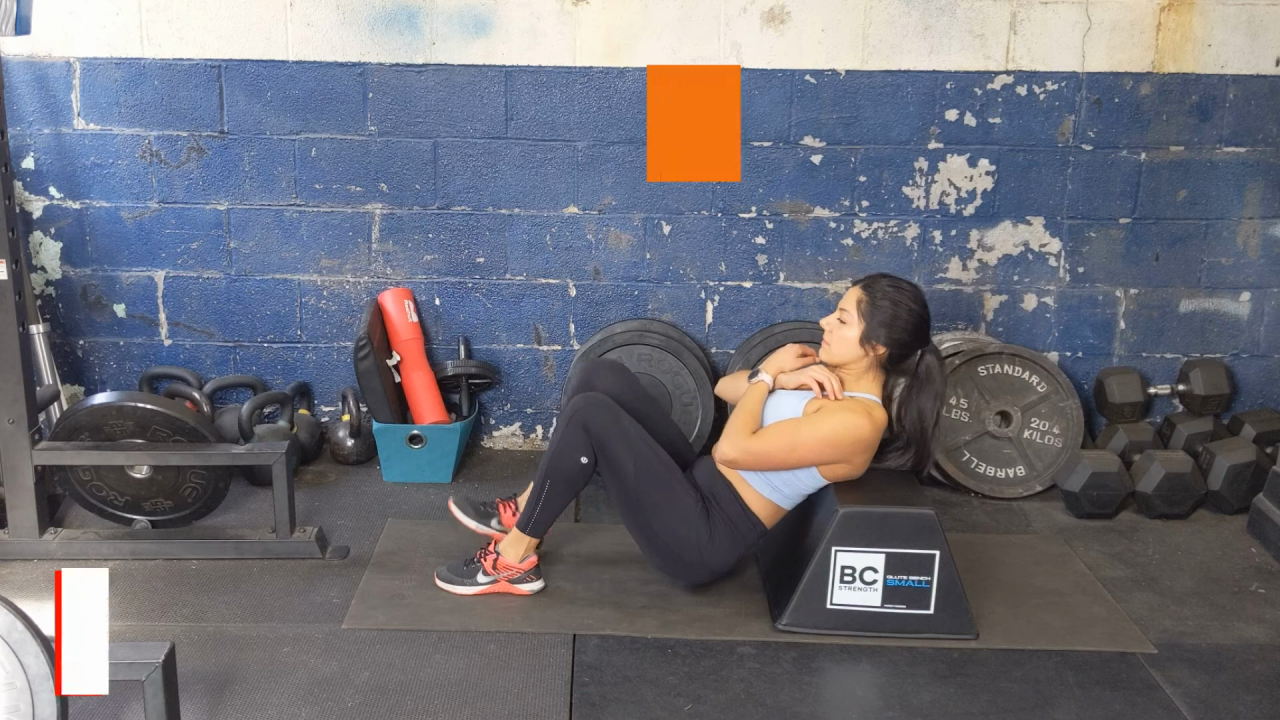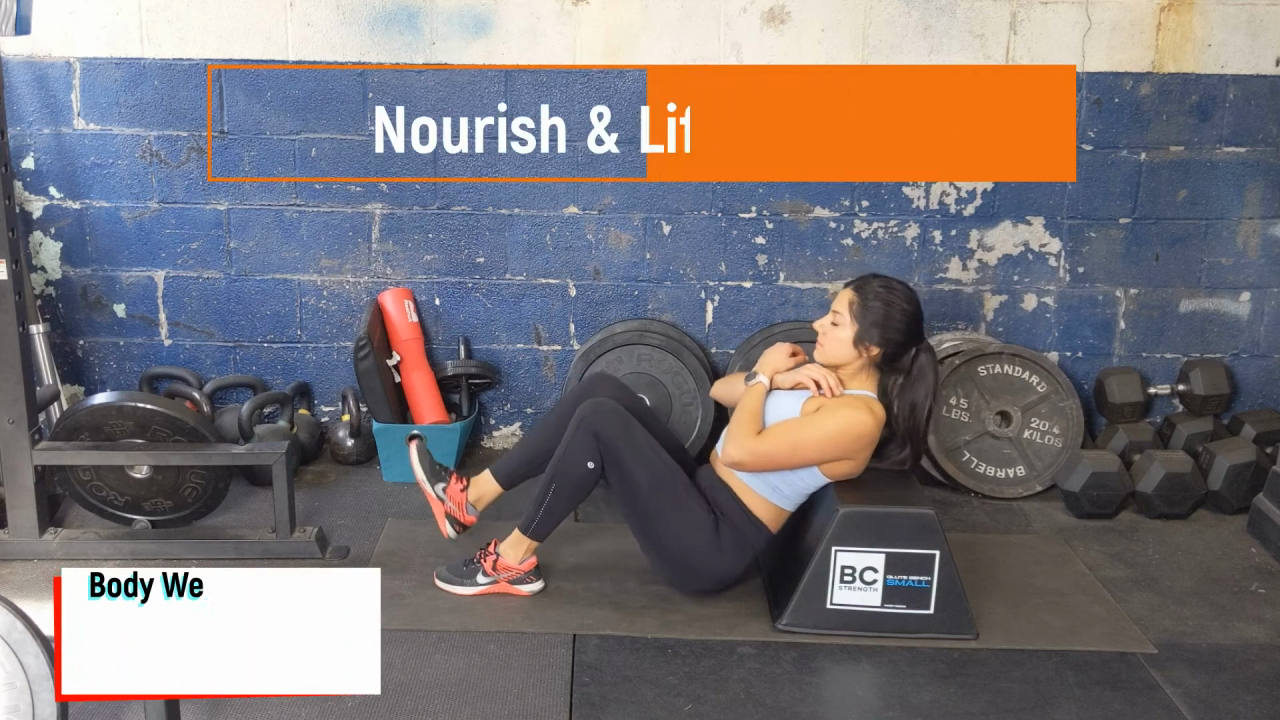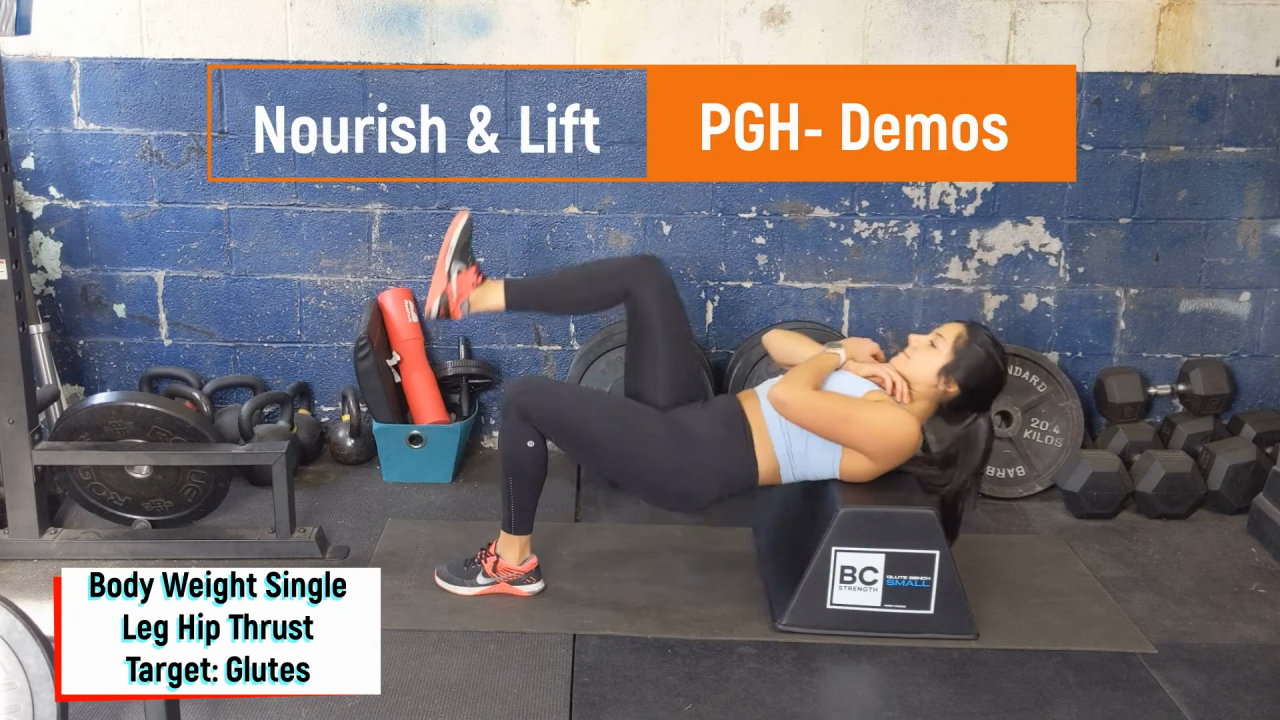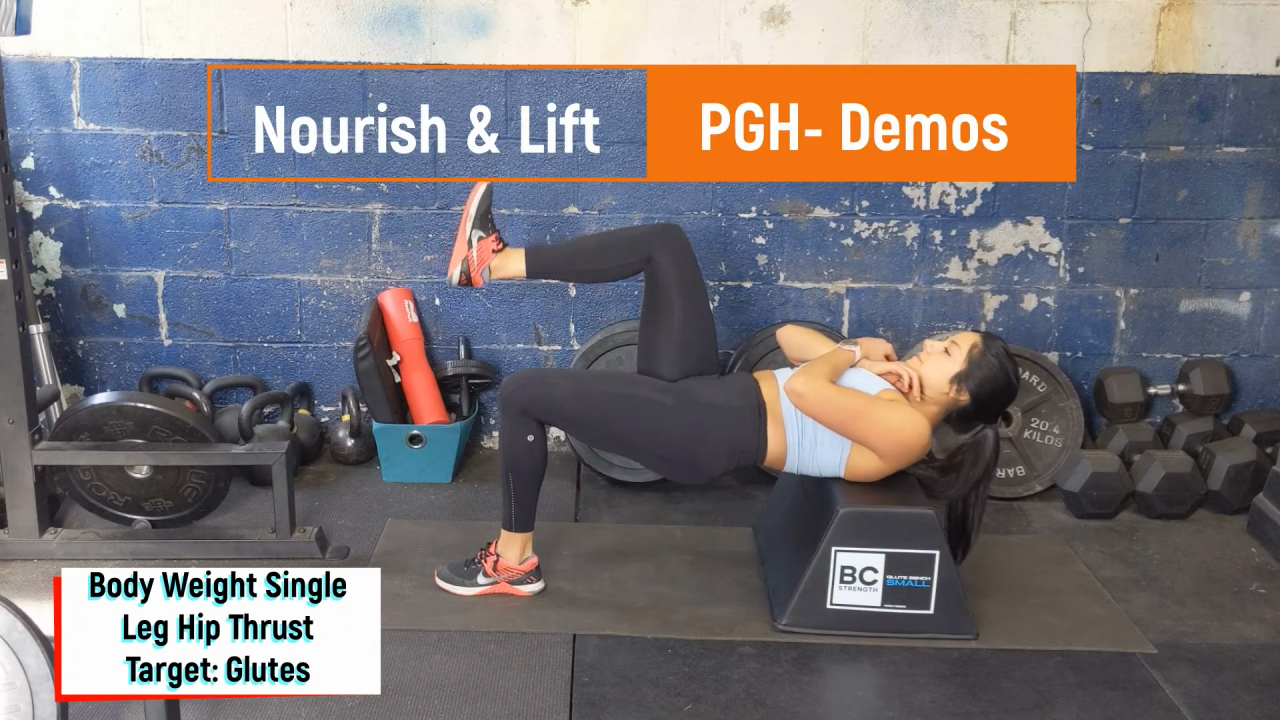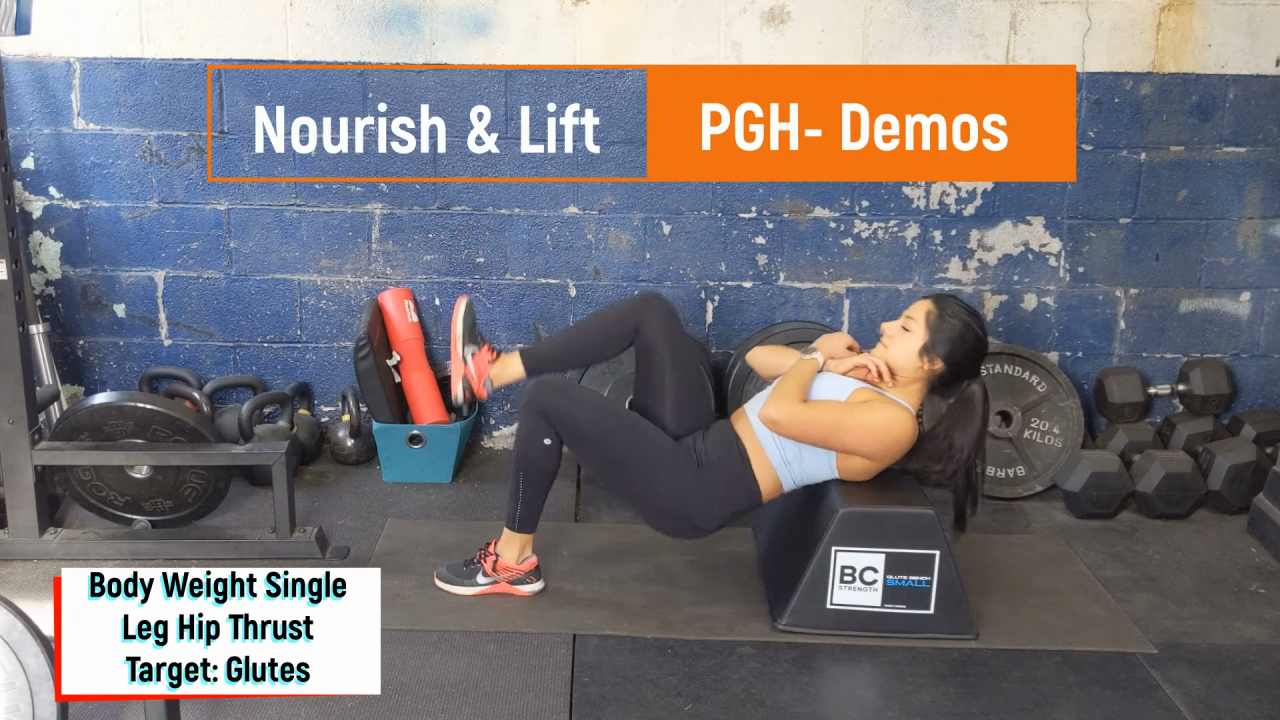
dt=1s
person 1, frame 1
left shoulder: (858, 420)
right shoulder: (834, 376)
left elbow: (734, 447)
right elbow: (724, 387)
left wrist: (769, 375)
right wrist: (782, 379)
left hip: (706, 537)
right hip: (700, 485)
left knee: (590, 413)
right knee: (602, 375)
left ankle: (515, 558)
right ankle: (523, 511)
person 1, frame 2
left shoulder: (857, 417)
right shoulder: (830, 379)
left elbow: (738, 450)
right elbow: (720, 391)
left wrist: (764, 376)
right wrist: (778, 379)
left hip: (709, 545)
right hip: (700, 491)
left knee: (599, 418)
right knee: (600, 389)
left ankle: (514, 560)
right ankle: (468, 497)
person 1, frame 3
left shoulder: (896, 428)
right shoulder: (884, 387)
left elbow: (789, 397)
right elbow: (775, 342)
left wrist: (837, 358)
right wrist: (842, 353)
left hip: (690, 460)
right hip: (692, 421)
left knee: (524, 397)
right knee: (644, 273)
left ankle: (513, 564)
right ankle: (473, 294)
person 1, frame 4
left shoulder: (907, 429)
right shoulder: (893, 393)
left elbow: (805, 387)
right elbow: (789, 337)
left wrist: (853, 352)
right wrist: (859, 355)
left hip: (701, 431)
right hip: (700, 393)
left knee: (523, 393)
right knee: (664, 242)
left ankle: (513, 562)
right ankle: (494, 263)
person 1, frame 5
left shoulder: (892, 423)
right shoulder: (875, 377)
left elbow: (778, 413)
right elbow: (758, 357)
left wrist: (817, 355)
right wrist: (826, 361)
left hip: (696, 491)
right hip: (702, 446)
left knee: (551, 397)
right knee: (650, 310)
left ankle: (512, 562)
right ankle: (493, 372)
